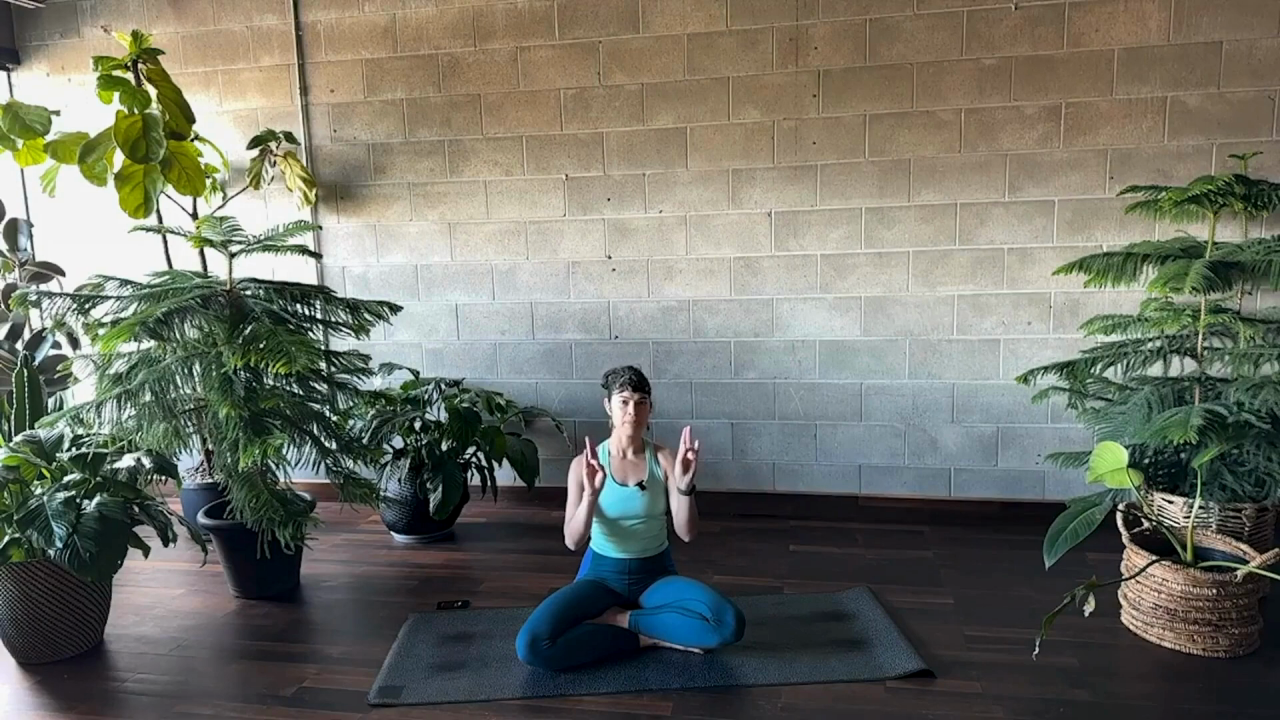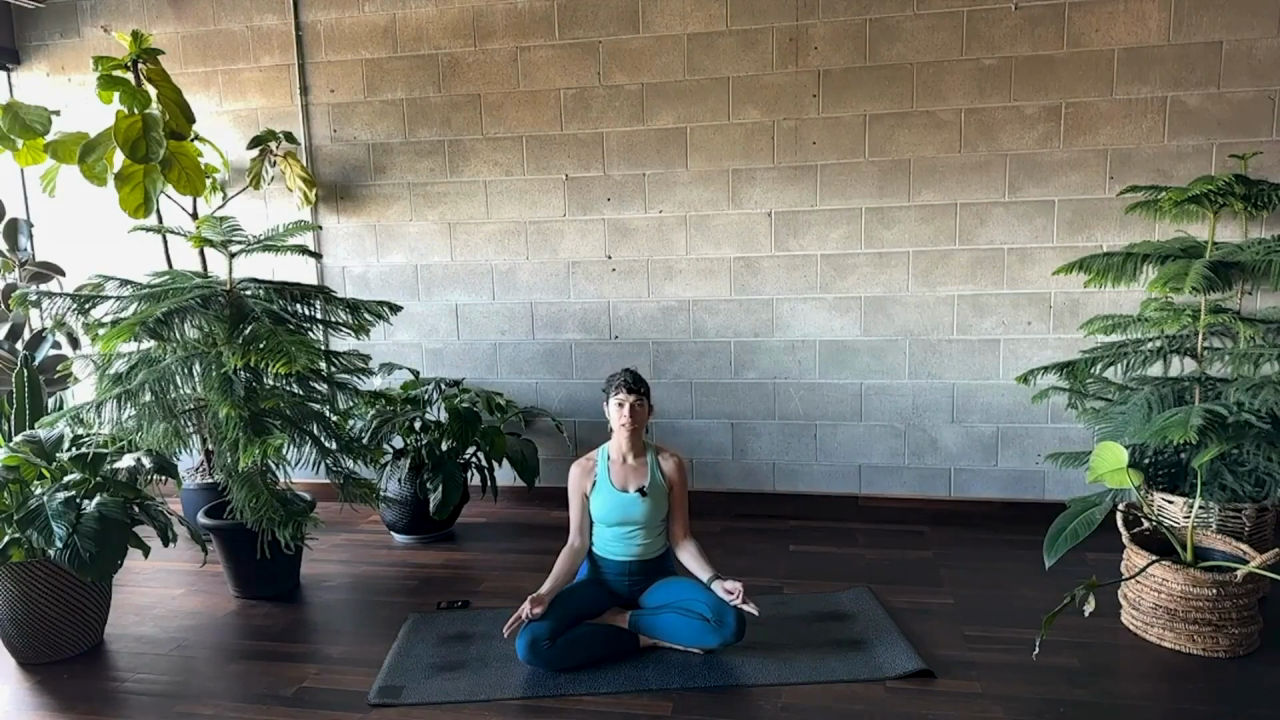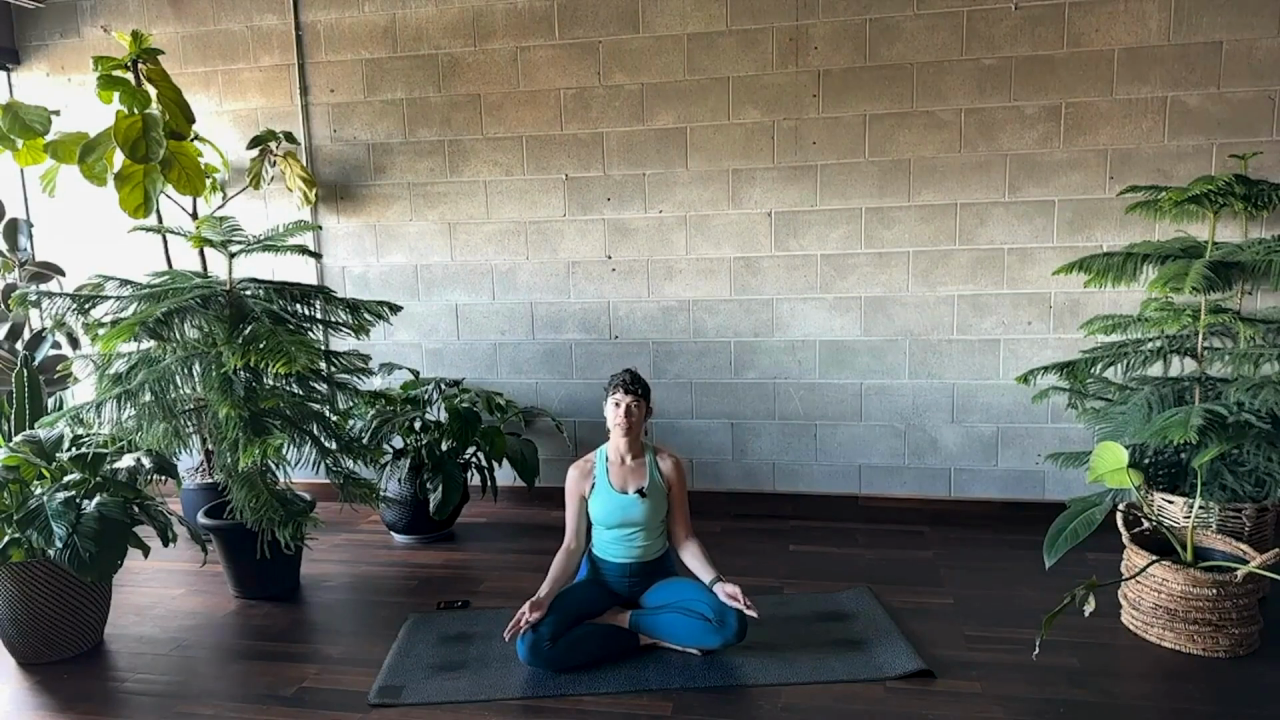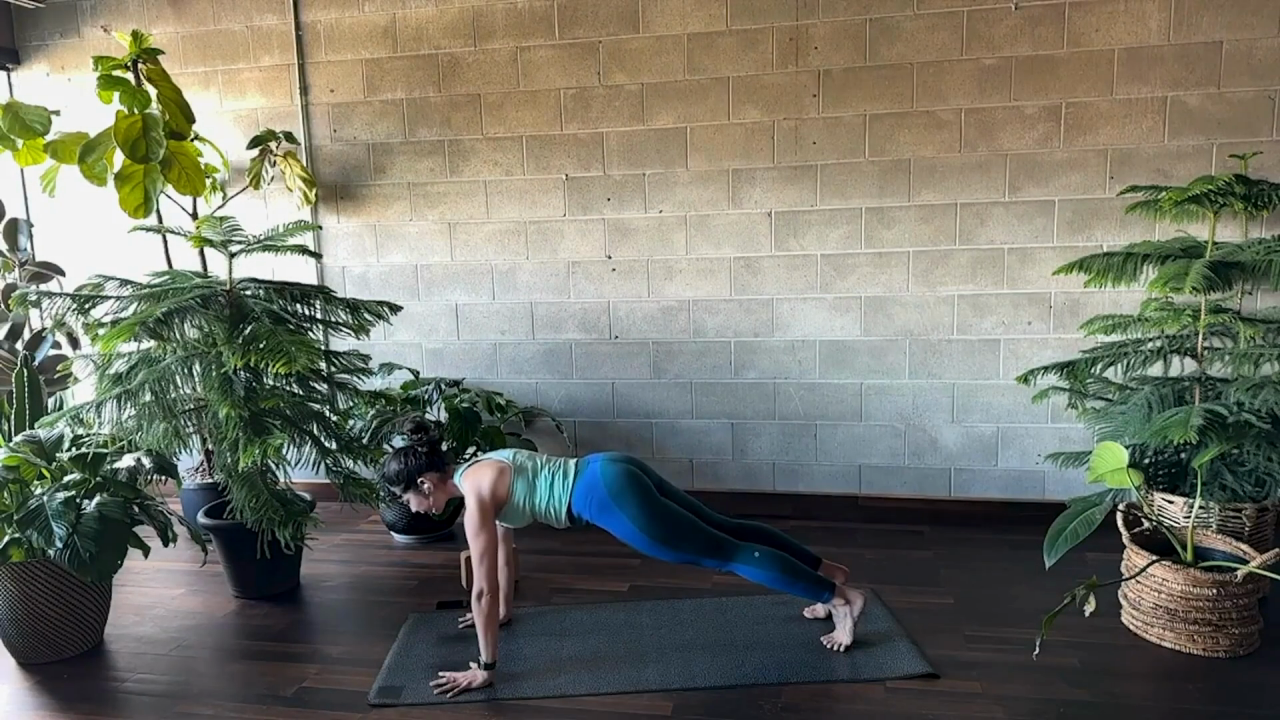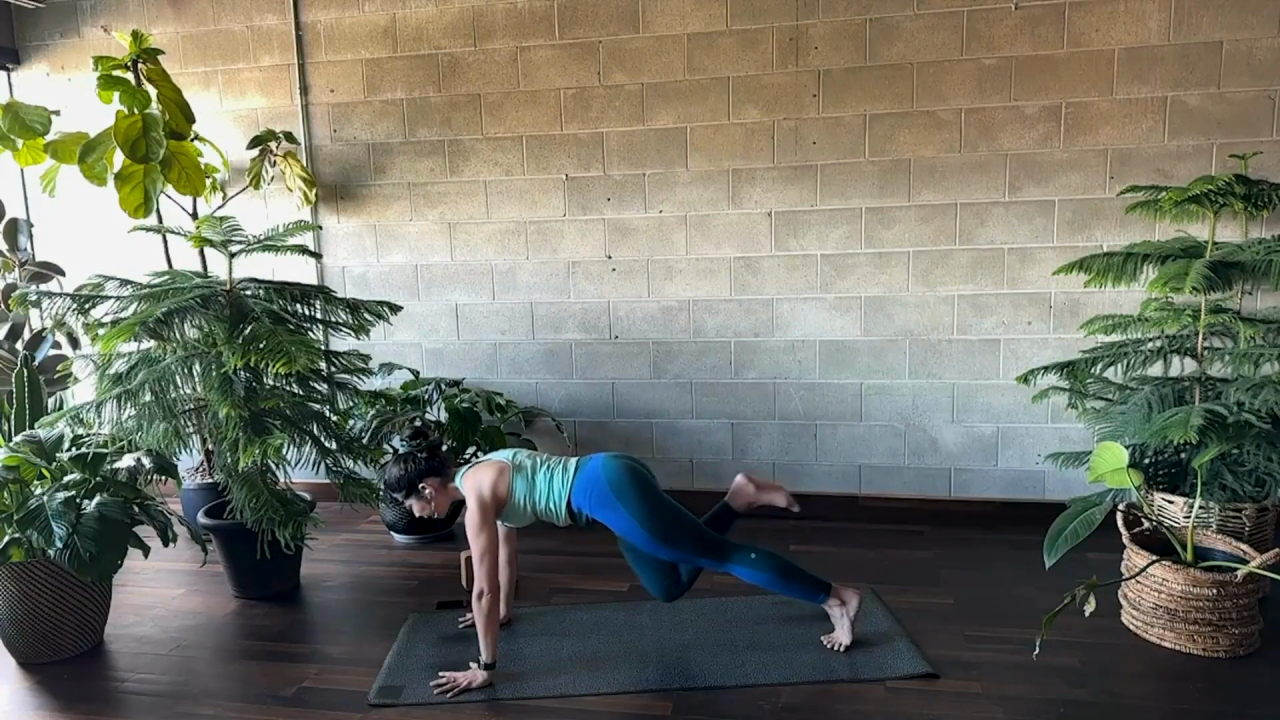
dt=1s
person 1, frame 1
left shoulder: (666, 459)
right shoulder: (585, 463)
left elbow: (687, 533)
right elbow: (573, 541)
left wrist: (685, 485)
right wrist: (591, 494)
left hip: (655, 574)
right hip: (602, 574)
left knee: (728, 623)
right knee: (532, 646)
left ankle: (617, 619)
right ankle: (648, 636)
person 1, frame 2
left shoulder: (669, 465)
right shoulder: (584, 469)
left elbow: (680, 539)
right elbow: (577, 544)
left wrist: (714, 581)
right wrist: (545, 594)
left hip: (655, 576)
right hip: (601, 577)
left knee: (729, 624)
right knee: (531, 646)
left ankle: (619, 621)
right ankle: (646, 637)
person 1, frame 3
left shoulder: (667, 466)
right shoulder: (582, 472)
left elbow: (683, 539)
right elbow: (572, 546)
left wrist: (717, 583)
right wrist: (542, 598)
left hip: (655, 577)
right hip: (600, 578)
left knee: (730, 624)
right knee: (532, 647)
left ankle: (620, 621)
right ankle: (647, 636)
person 1, frame 4
left shoulder: (476, 492)
right shoulder: (481, 472)
left elbow: (482, 588)
right elbow: (503, 544)
left wrist: (484, 668)
right wrist: (502, 611)
left hip: (608, 493)
right hip: (610, 475)
left knee: (725, 552)
right knee: (722, 530)
left ankle: (839, 597)
right ankle: (823, 569)
person 1, frame 5
left shoulder: (476, 495)
right shoulder: (484, 474)
left elbow: (482, 588)
right elbow: (506, 542)
left wrist: (484, 667)
right wrist: (503, 610)
left hip: (609, 490)
right hip: (612, 477)
left knee: (719, 555)
right knee: (670, 583)
left ankle: (838, 599)
right ankle: (737, 498)
